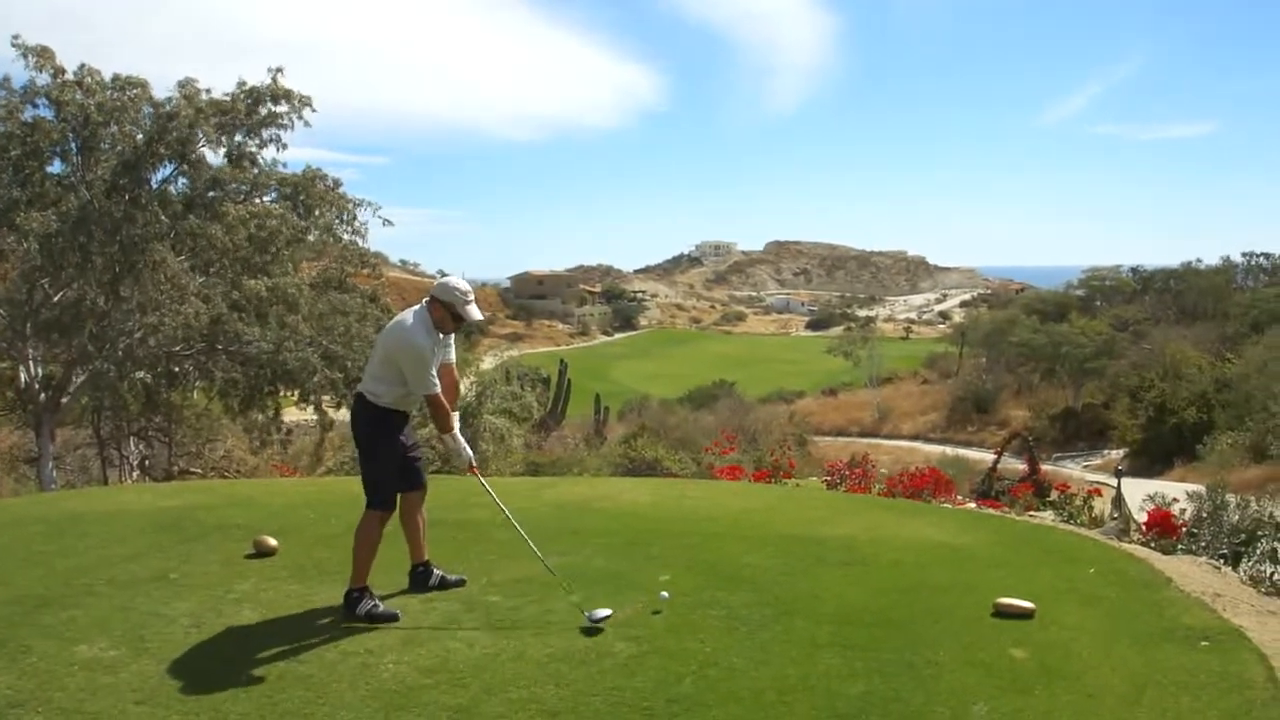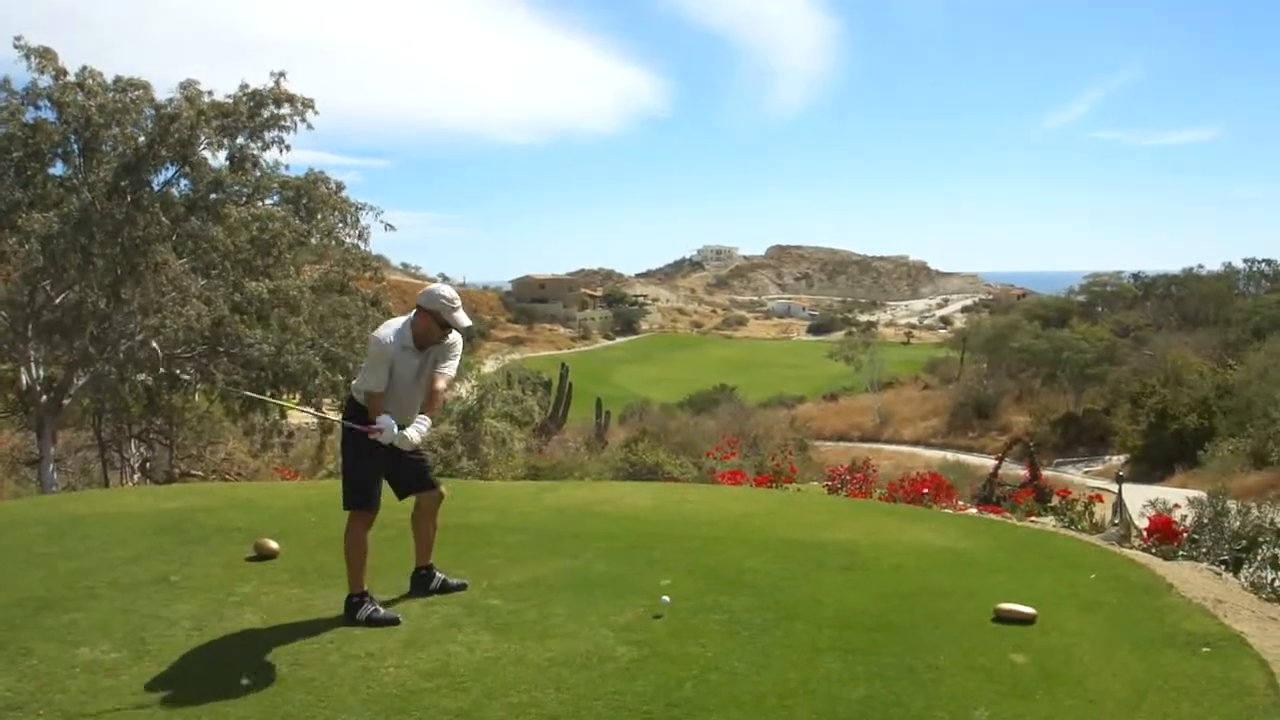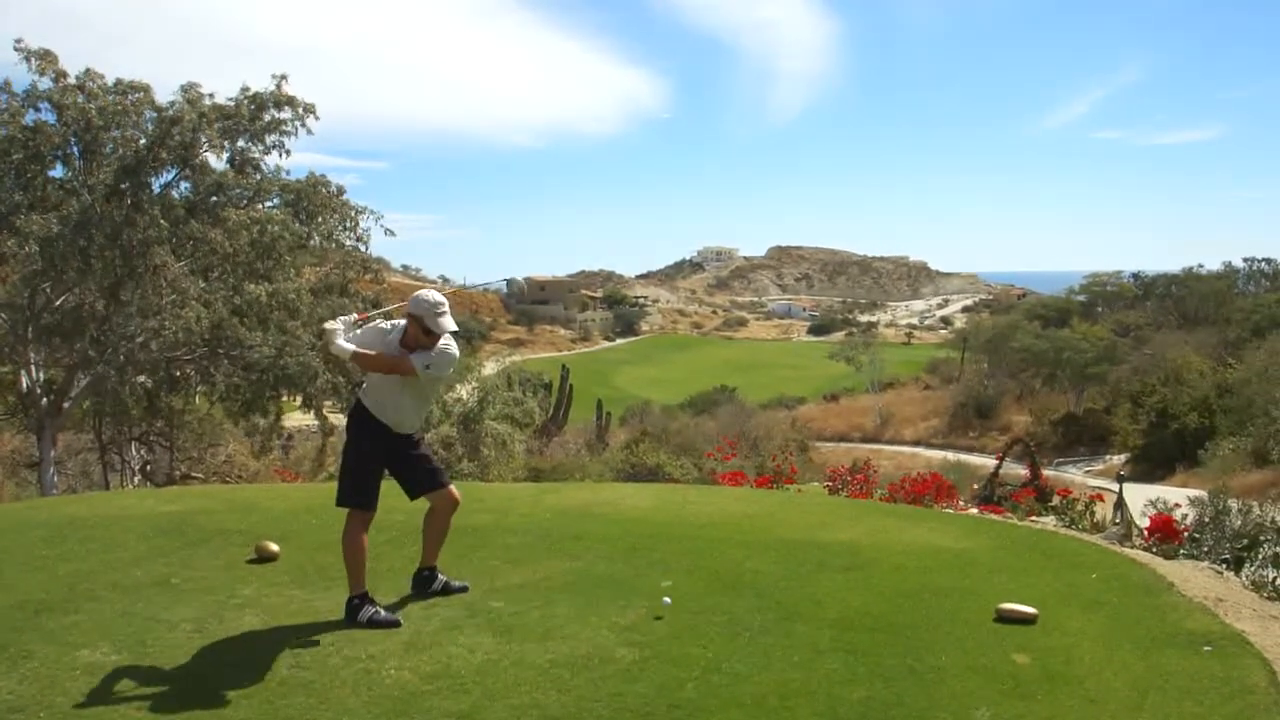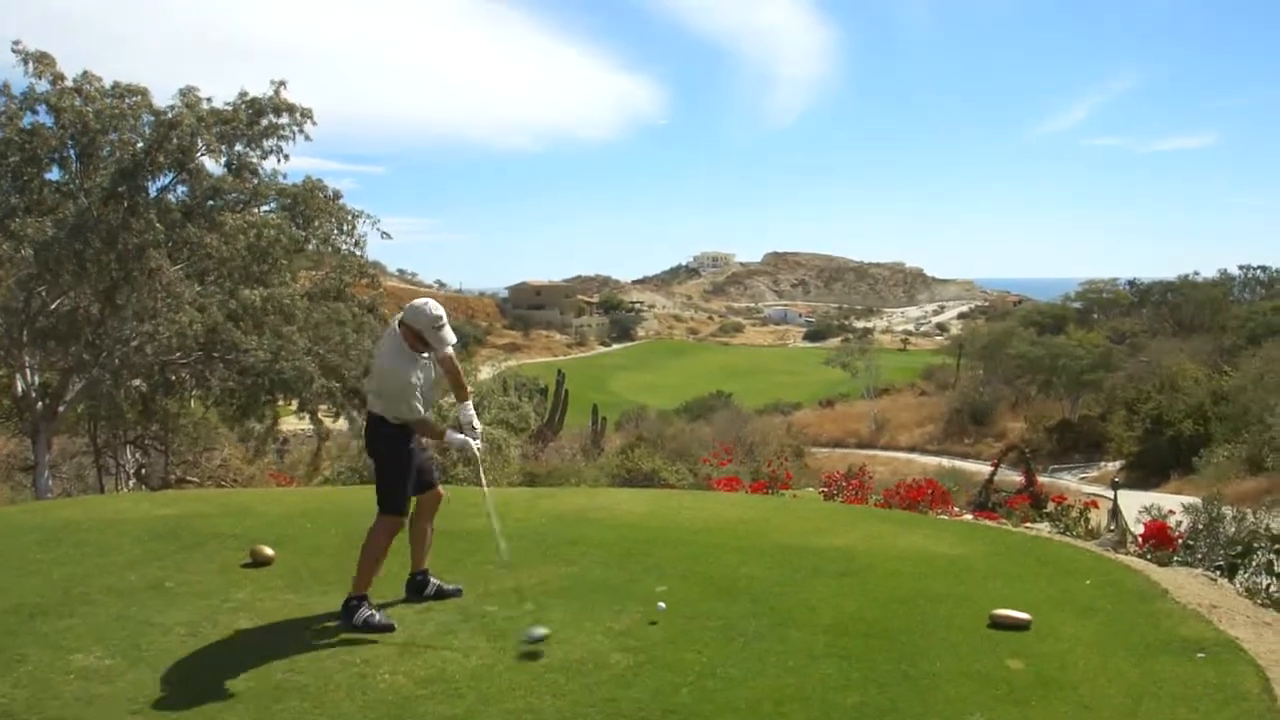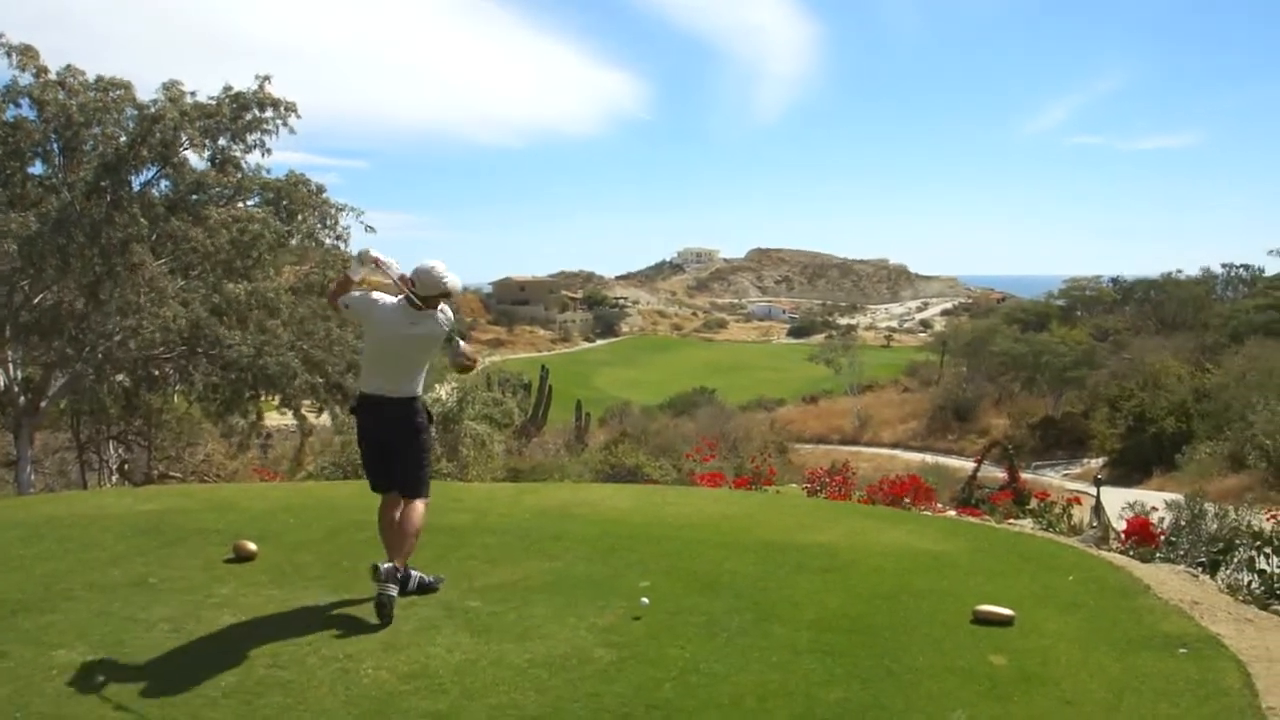
dt=0.4s
person 1, frame 1
left shoulder: (440, 325)
right shoulder: (415, 340)
left elbow: (449, 378)
right elbow: (434, 400)
left wrist: (455, 426)
right wrist: (457, 443)
left hip: (396, 415)
right hip: (376, 417)
left knee: (415, 491)
right knee: (381, 507)
left ankle: (421, 571)
right ankle: (357, 593)
person 1, frame 2
left shoulder: (450, 342)
right shoulder: (386, 341)
left elbow: (437, 388)
right elbow: (374, 398)
left wrist: (419, 428)
right wrist: (388, 430)
left hip: (402, 425)
right hip: (365, 421)
left knee: (432, 495)
right knee: (364, 511)
left ankle: (424, 574)
right ankle: (357, 599)
person 1, frame 3
left shoulder: (447, 352)
right shoulder: (382, 331)
left elbow: (386, 365)
right elbow: (336, 345)
left wrist: (345, 348)
right wrist: (339, 330)
left hip: (408, 435)
right hip: (368, 425)
left knee: (447, 500)
right knee: (361, 512)
left ankle: (426, 575)
right ankle: (358, 601)
person 1, frame 4
left shoulder: (423, 330)
right shoulder: (397, 367)
left elbow: (448, 362)
right elbow: (419, 423)
left wrist: (466, 409)
right wrist: (455, 440)
left hip: (407, 429)
right hip: (390, 431)
left knee: (431, 497)
right knee: (393, 516)
left ankle: (419, 579)
right ankle: (356, 601)
person 1, frame 5
left shoulder: (375, 307)
right shoulder: (442, 320)
left elbow: (333, 299)
left wrist: (356, 268)
right wrist: (392, 269)
left hip: (368, 410)
right hip: (406, 413)
left knee: (390, 495)
right knee: (415, 498)
left ankle: (398, 571)
right ankle: (394, 570)
